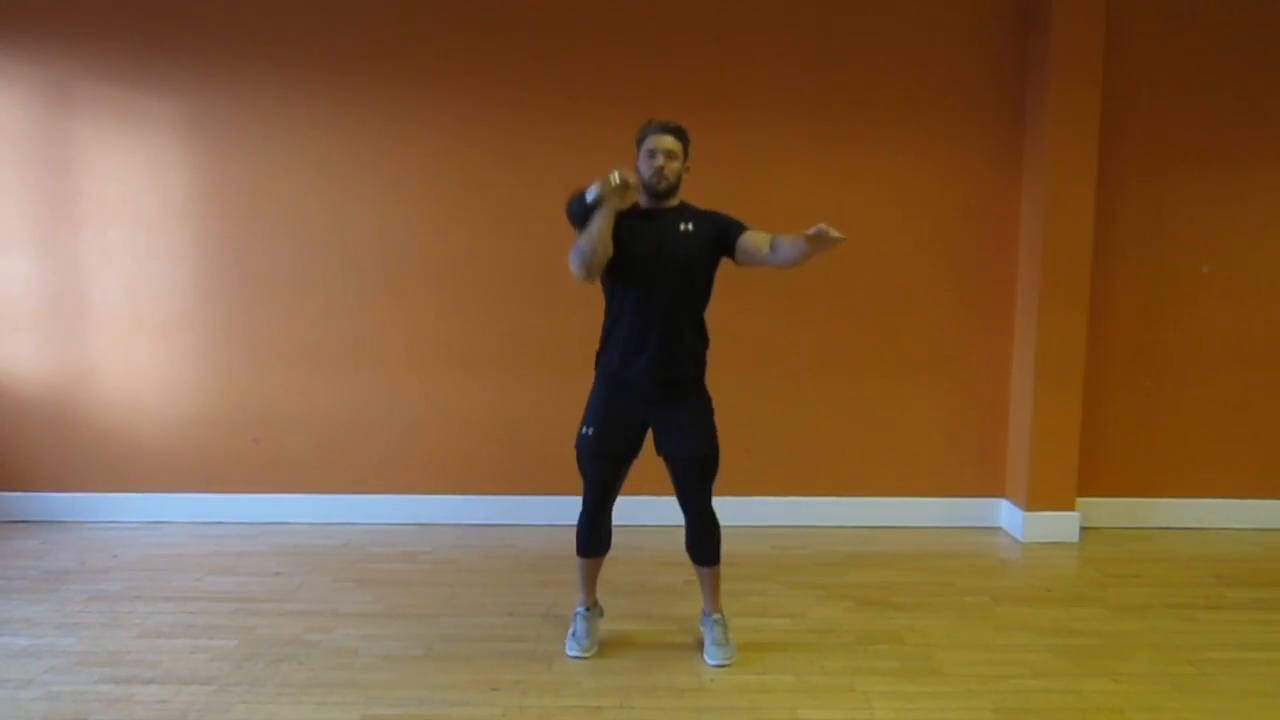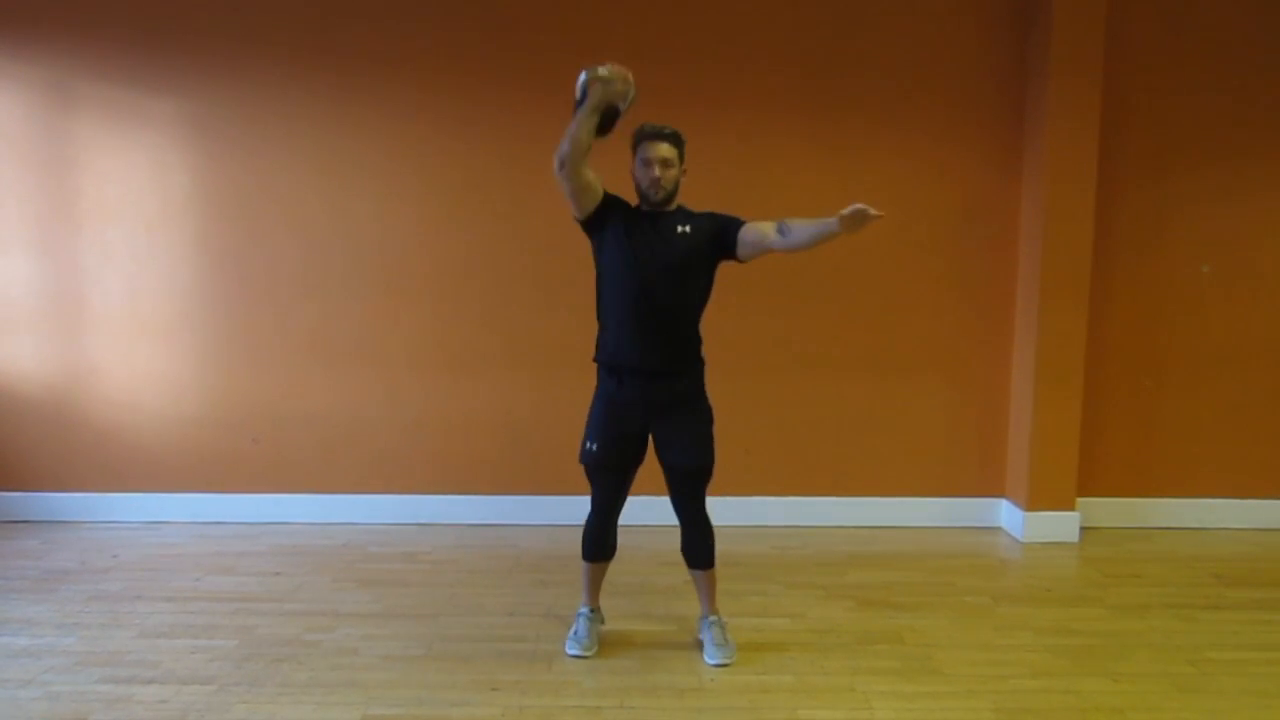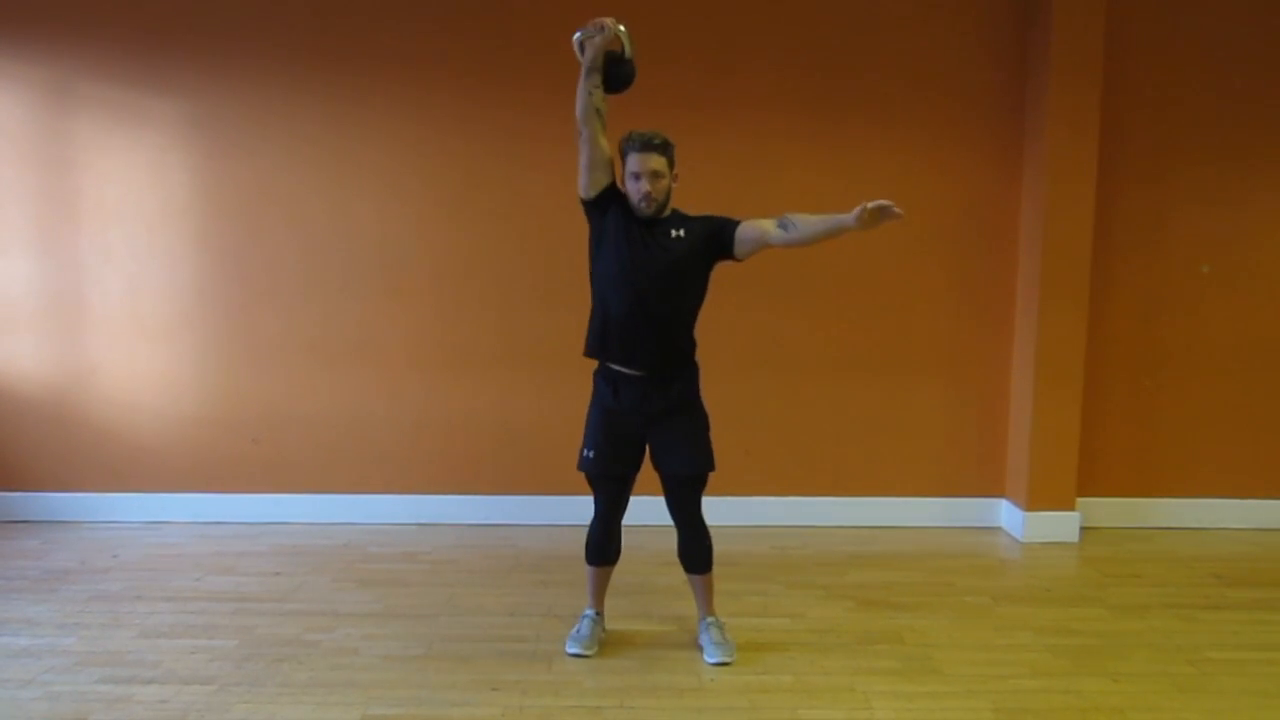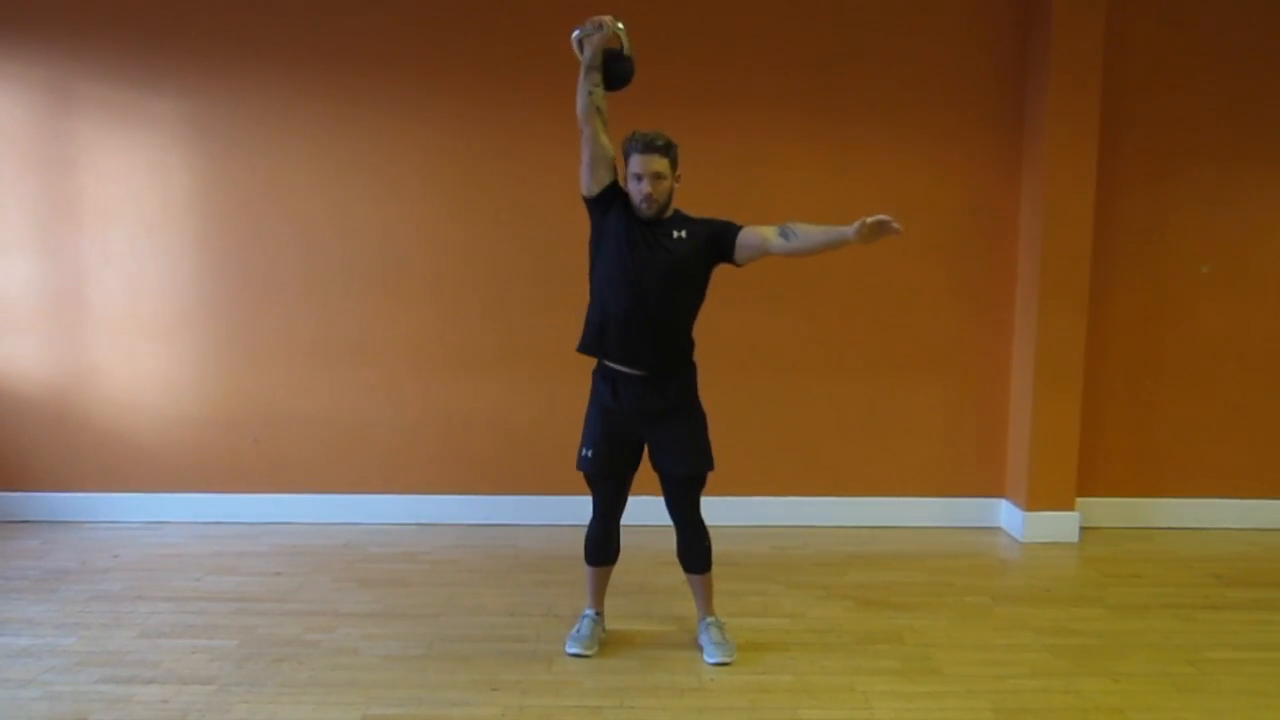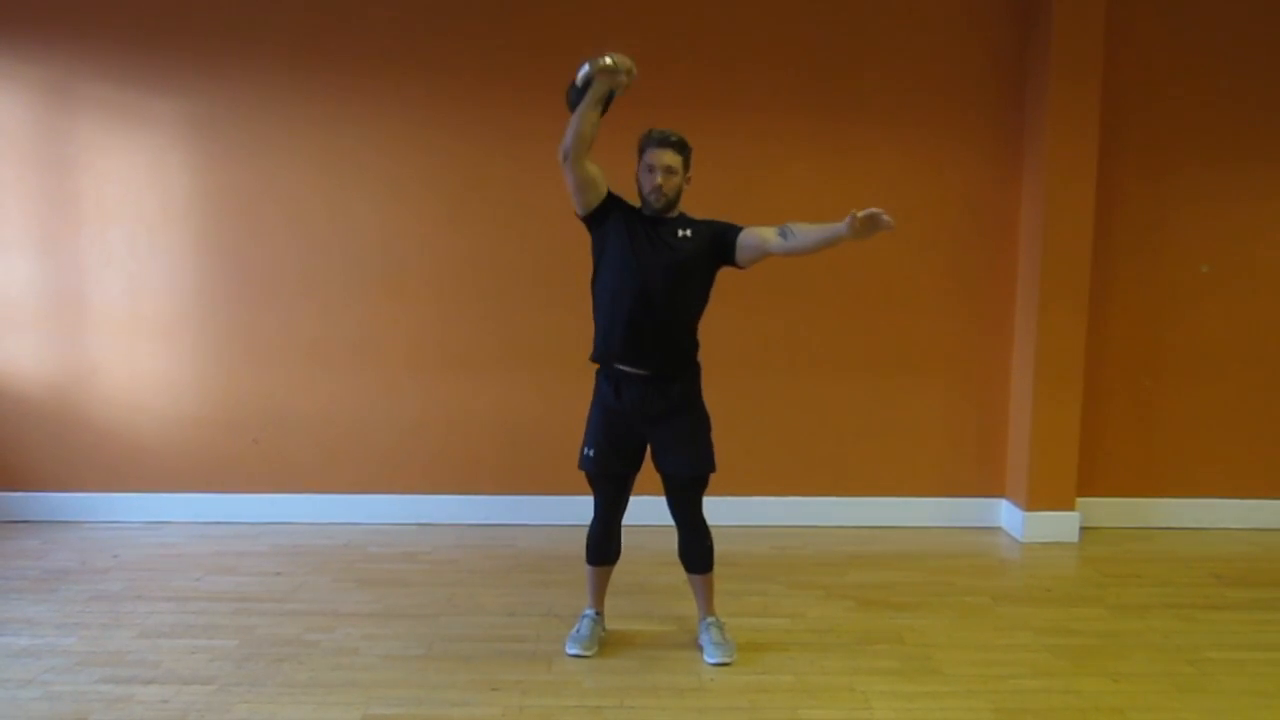
dt=0.2s
person 1, frame 1
left shoulder: (709, 225)
right shoulder: (612, 221)
left elbow: (770, 250)
right elbow: (582, 267)
left wrist: (808, 244)
right wrist: (606, 206)
left hip: (682, 386)
right hip: (618, 382)
left knee: (697, 502)
right knee: (596, 497)
left ankle: (713, 616)
right ankle: (587, 609)
person 1, frame 2
left shoulder: (706, 228)
right shoulder: (611, 218)
left elbow: (773, 233)
right elbow: (566, 168)
left wrist: (834, 225)
right wrist: (593, 103)
left hip: (681, 390)
right hip: (619, 385)
left knee: (691, 509)
right knee: (605, 507)
left ankle: (711, 620)
right ankle: (590, 614)
person 1, frame 3
left shoulder: (702, 232)
right shoulder: (607, 217)
left elbow: (774, 231)
right elbow: (589, 131)
left wrist: (849, 220)
right wrist: (593, 61)
left hip: (676, 396)
right hip: (615, 392)
left knee: (687, 513)
right knee: (607, 512)
left ankle: (709, 621)
right ankle: (593, 616)
person 1, frame 4
left shoulder: (703, 234)
right shoulder: (609, 217)
left elbow: (776, 239)
right elbow: (590, 132)
left wrist: (849, 234)
right wrist: (591, 59)
left hip: (674, 395)
right hip: (613, 391)
left knee: (686, 513)
right knee: (605, 511)
left ankle: (709, 621)
right ankle: (593, 616)
person 1, frame 5
left shoulder: (708, 235)
right shoulder: (612, 219)
left elbow: (777, 241)
right elbow: (570, 158)
left wrist: (843, 231)
right wrist: (599, 88)
left hip: (678, 396)
right hip: (616, 393)
left knee: (688, 514)
right knee: (607, 510)
left ankle: (709, 623)
right ankle: (592, 616)
